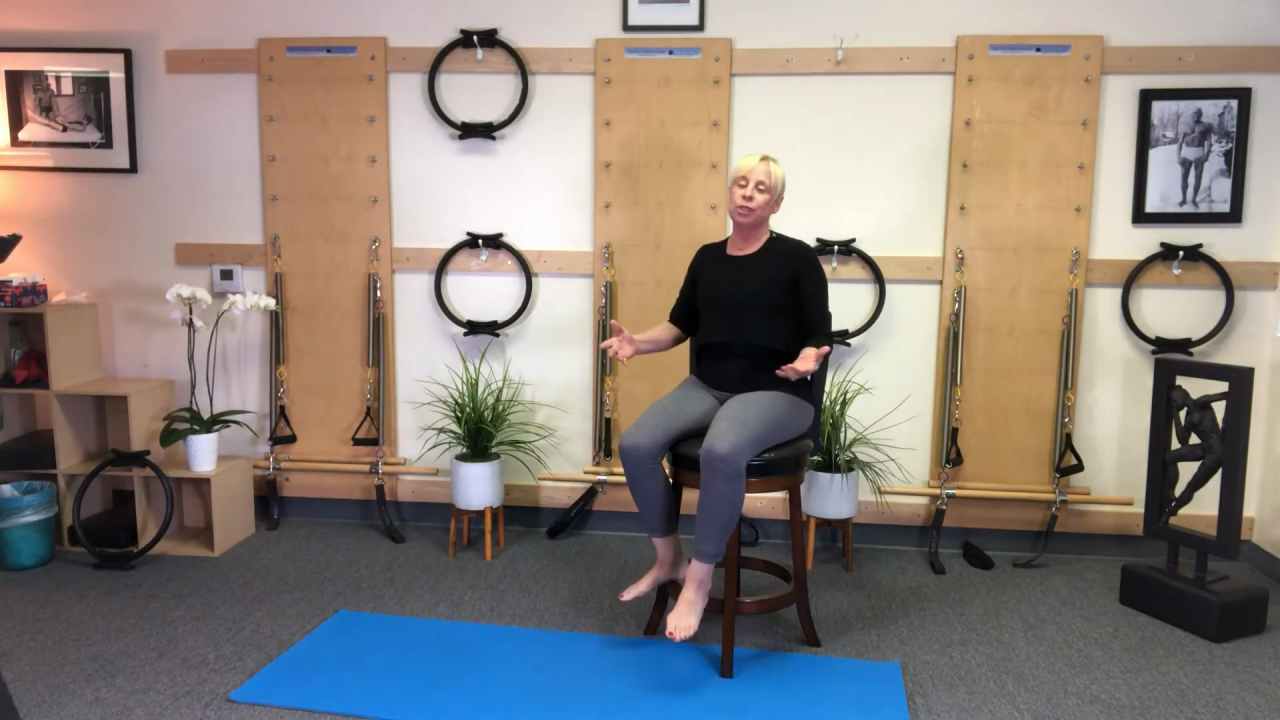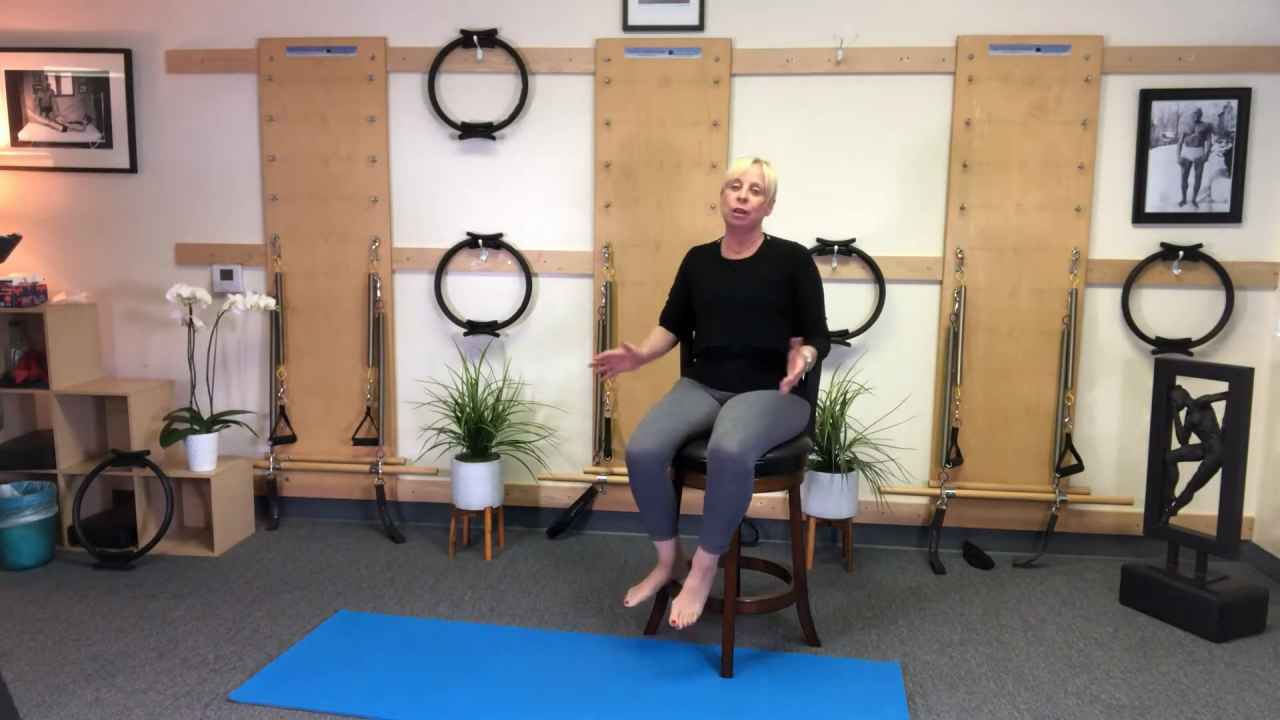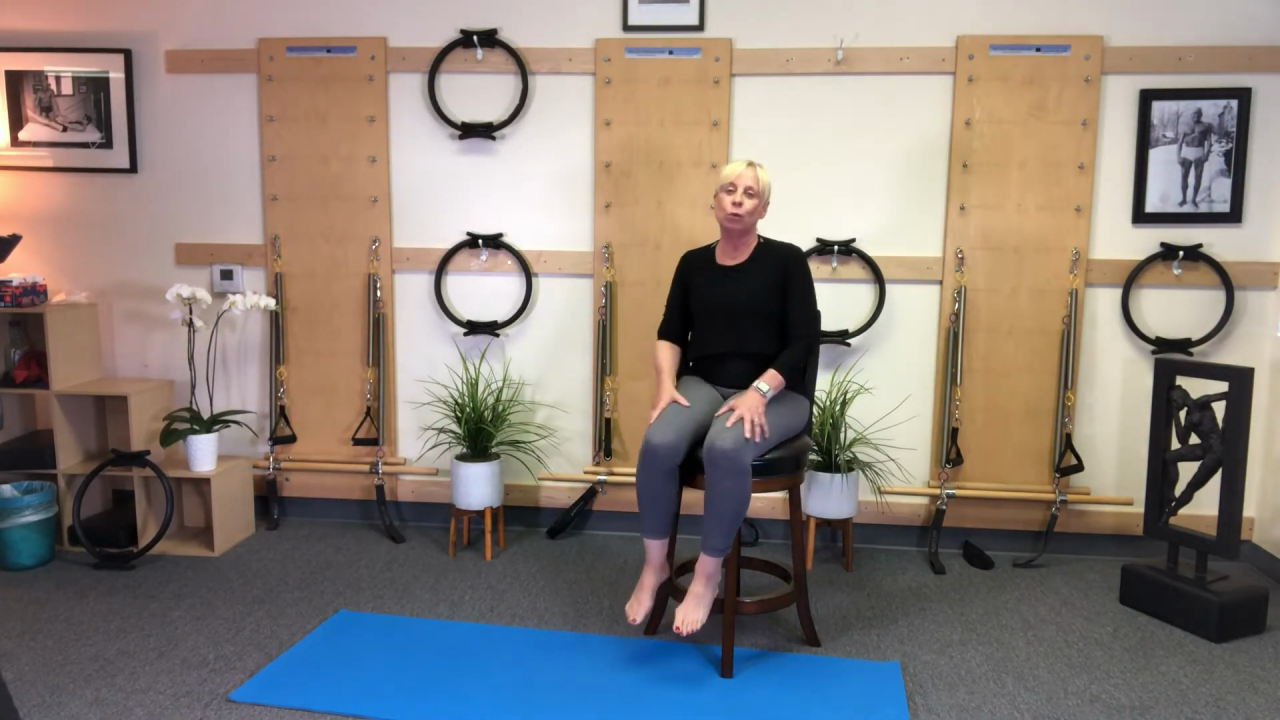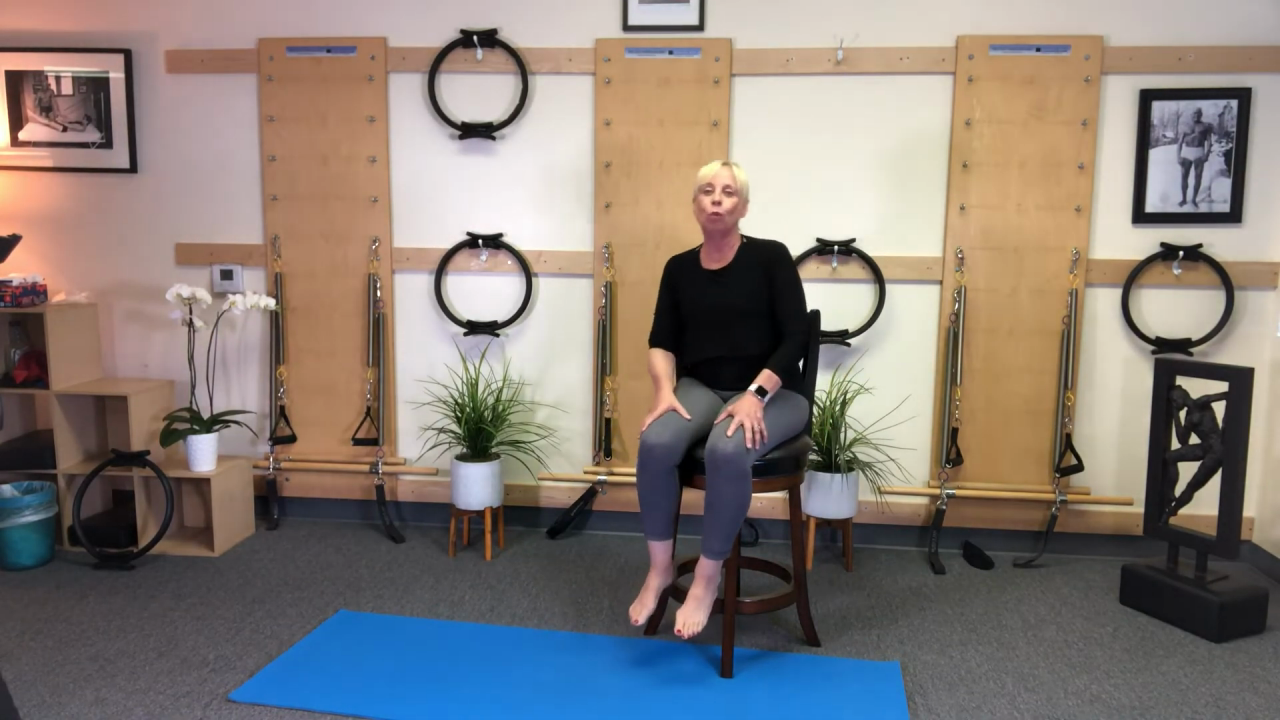
dt=0.3s
person 1, frame 1
left shoulder: (796, 257)
right shoulder: (707, 257)
left elbow: (819, 333)
right elbow: (681, 324)
left wrist: (809, 358)
right wrist: (638, 342)
left hip: (774, 392)
right hip: (707, 385)
left knee: (721, 452)
right knee: (636, 446)
left ankle: (699, 580)
right ankle: (669, 559)
person 1, frame 2
left shoulder: (792, 259)
right shoulder: (699, 260)
left elbow: (818, 335)
right elbow: (674, 324)
left wrist: (803, 358)
right wrist: (639, 352)
left hip: (770, 391)
right hip: (703, 385)
left knee: (729, 452)
right knee: (642, 452)
left ankle: (703, 569)
right ankle: (668, 559)
person 1, frame 3
left shoulder: (786, 260)
right shoulder: (693, 263)
left elbow: (804, 341)
right elbow: (671, 333)
left wrist: (761, 389)
right wrist: (667, 384)
left hip: (772, 394)
right hip: (703, 384)
left knee: (725, 449)
right knee: (658, 444)
left ankle: (707, 574)
right ankle: (654, 565)
person 1, frame 4
left shoulder: (770, 257)
right shoulder: (678, 268)
left elbow: (796, 337)
right elbow: (662, 341)
left wrist: (755, 395)
right wrist: (665, 390)
left hip: (771, 392)
right hip: (701, 387)
left knee: (726, 451)
right knee: (655, 442)
left ankle: (708, 577)
right ankle: (660, 568)
